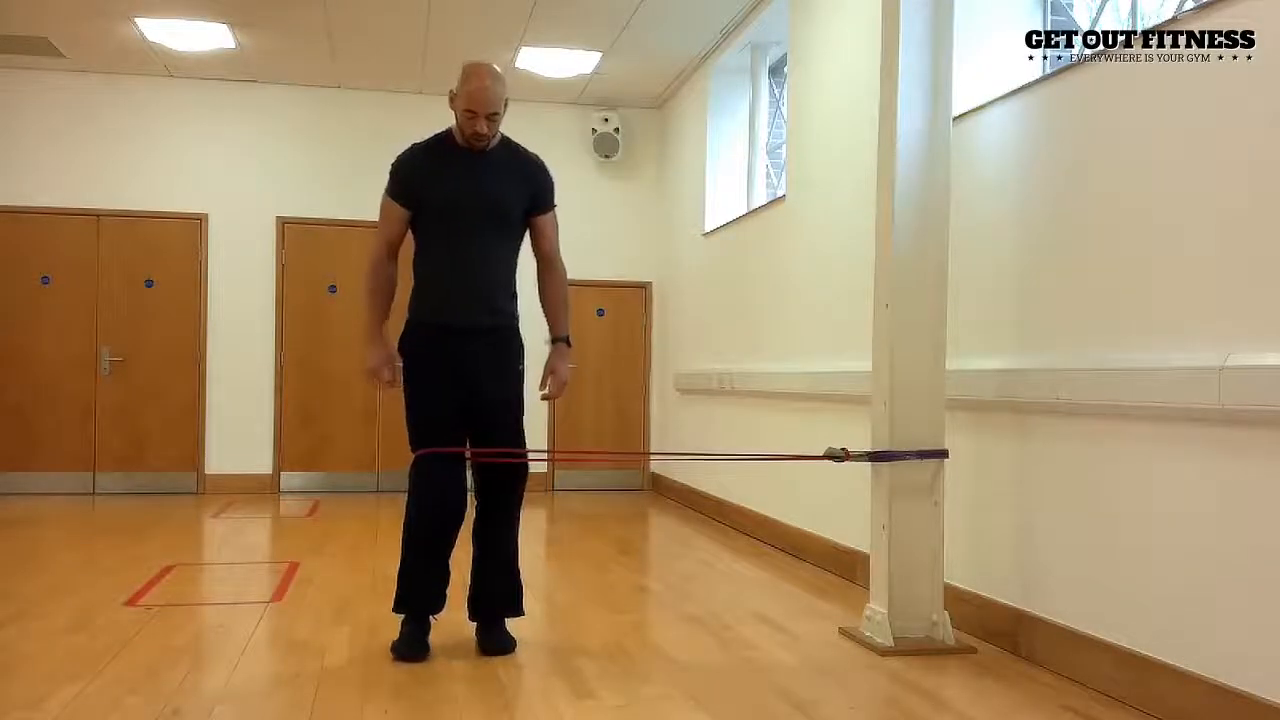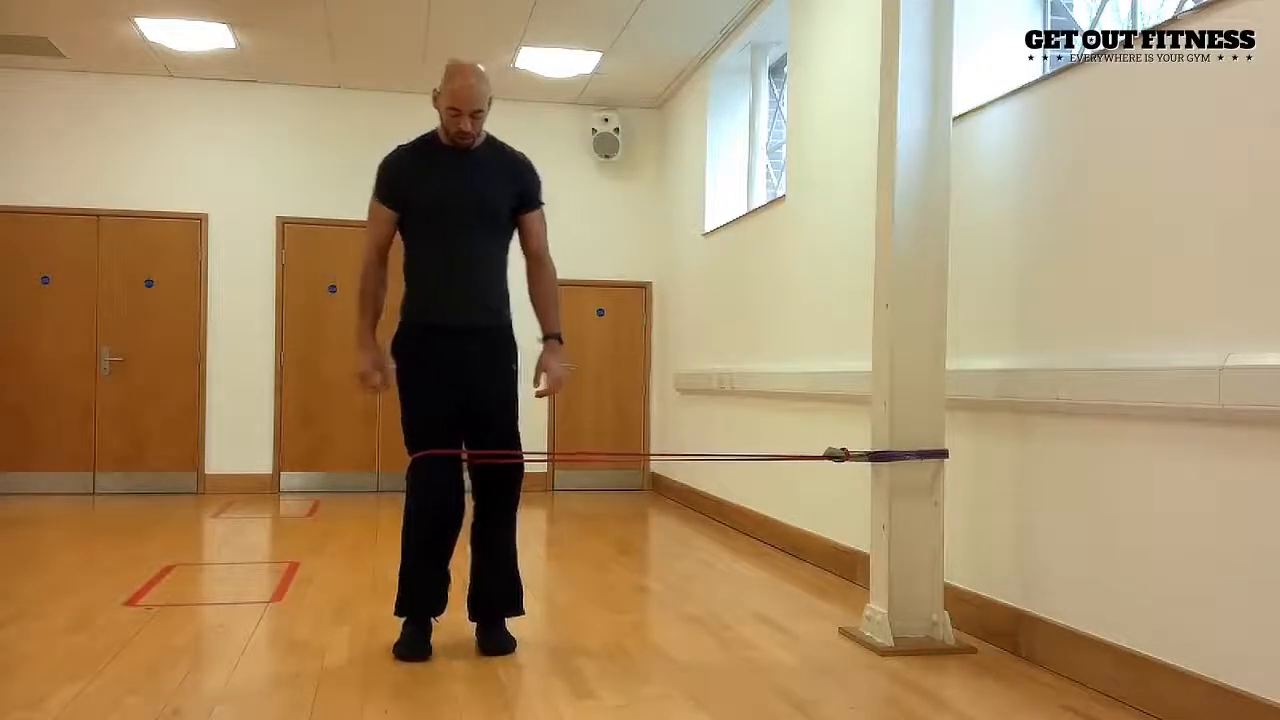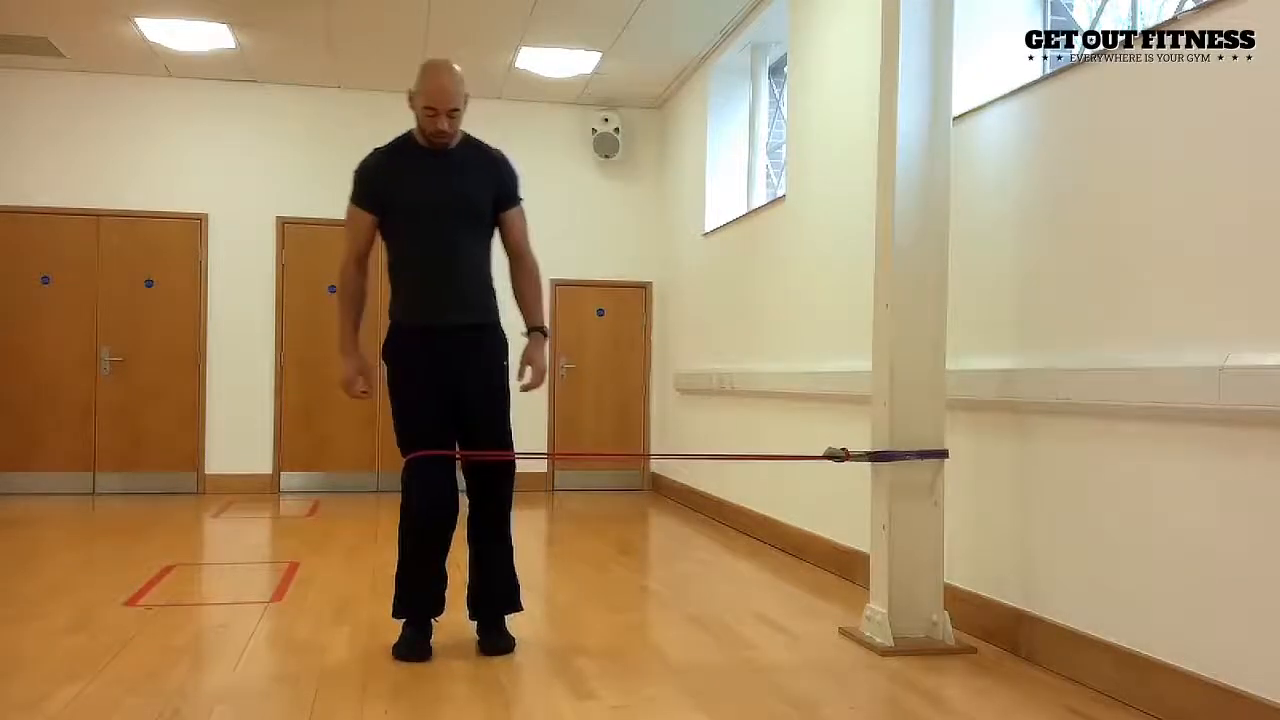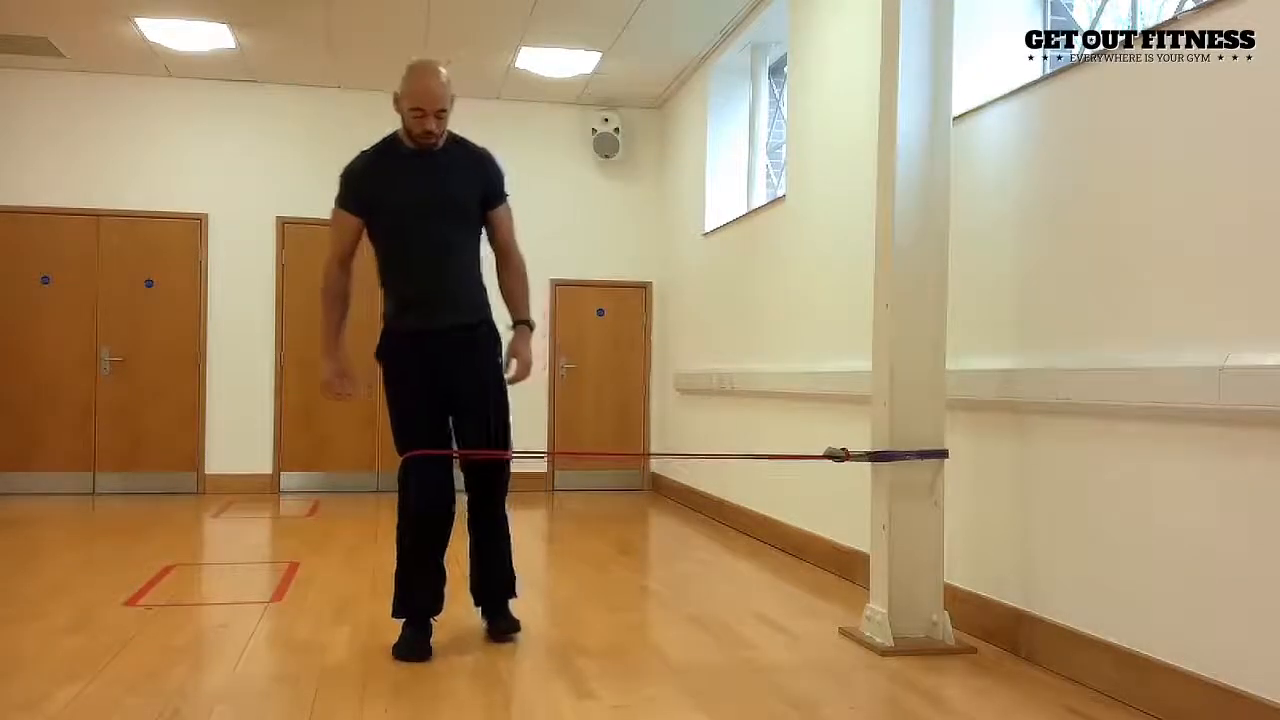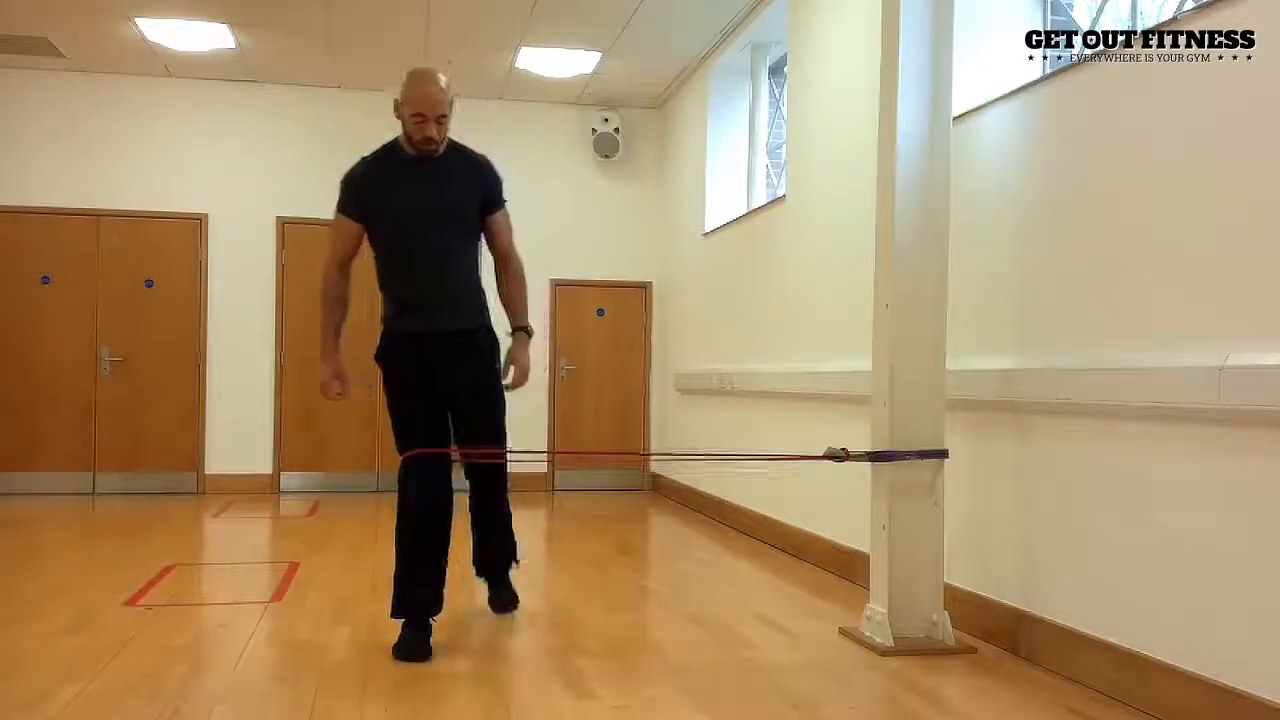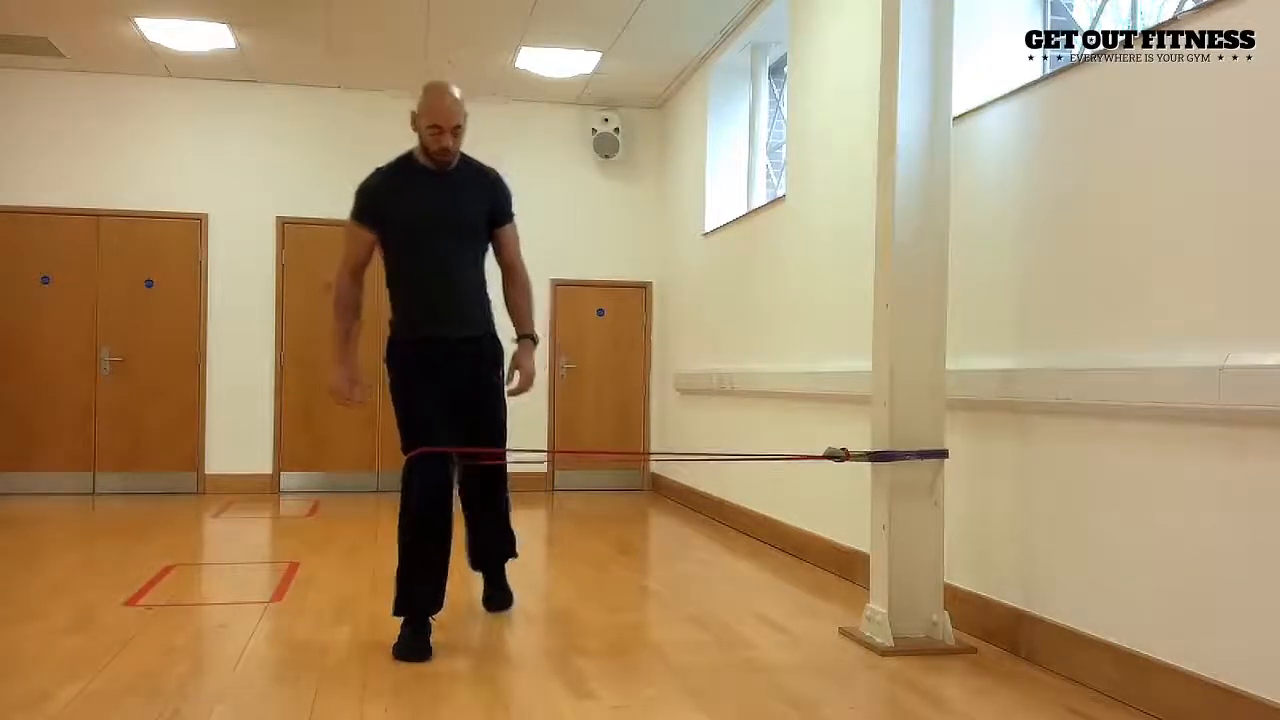
dt=0.2s
person 1, frame 1
left shoulder: (529, 172)
right shoulder: (417, 164)
left elbow: (550, 263)
right elbow: (385, 255)
left wrist: (561, 344)
right wrist: (377, 338)
left hip: (499, 343)
right hip: (430, 343)
left knee: (504, 478)
right knee: (436, 478)
left ankle: (492, 612)
right ankle: (417, 613)
person 1, frame 2
left shoulder: (516, 170)
right shoulder: (403, 166)
left elbow: (538, 260)
right elbow: (375, 259)
left wrist: (553, 341)
right wrist: (366, 342)
left hip: (492, 343)
right hip: (423, 344)
left knee: (499, 479)
right knee: (433, 481)
left ankle: (492, 613)
right ankle: (418, 615)
person 1, frame 3
left shoulder: (493, 167)
right shoulder: (380, 170)
left elbow: (520, 256)
right elbow: (354, 263)
left wrist: (536, 334)
right wrist: (349, 349)
left hip: (482, 341)
right hip: (412, 345)
left knee: (492, 477)
right knee: (427, 483)
left ankle: (492, 612)
right ankle: (417, 616)
person 1, frame 4
left shoulder: (479, 165)
right shoulder: (366, 173)
left elbow: (507, 253)
right elbow: (339, 264)
left wrist: (522, 328)
right wrist: (332, 350)
left hip: (474, 339)
right hip: (406, 345)
left knee: (488, 472)
right knee: (424, 482)
left ankle: (494, 598)
right ankle: (416, 616)
person 1, frame 5
left shoulder: (478, 171)
right shoulder: (366, 179)
left elbow: (506, 258)
right elbow: (337, 269)
left wrist: (521, 334)
right wrist: (329, 353)
left hip: (473, 341)
right hip: (406, 348)
left knee: (488, 468)
right knee: (423, 481)
left ankle: (496, 570)
right ankle: (416, 616)
person 1, frame 6
left shoulder: (488, 185)
right shoulder: (381, 188)
left elbow: (513, 269)
right elbow: (350, 275)
left wrist: (526, 341)
right wrist: (344, 357)
left hip: (478, 348)
right hip: (413, 353)
left knee: (486, 469)
right knee: (427, 479)
left ankle: (493, 567)
right ankle: (416, 615)
